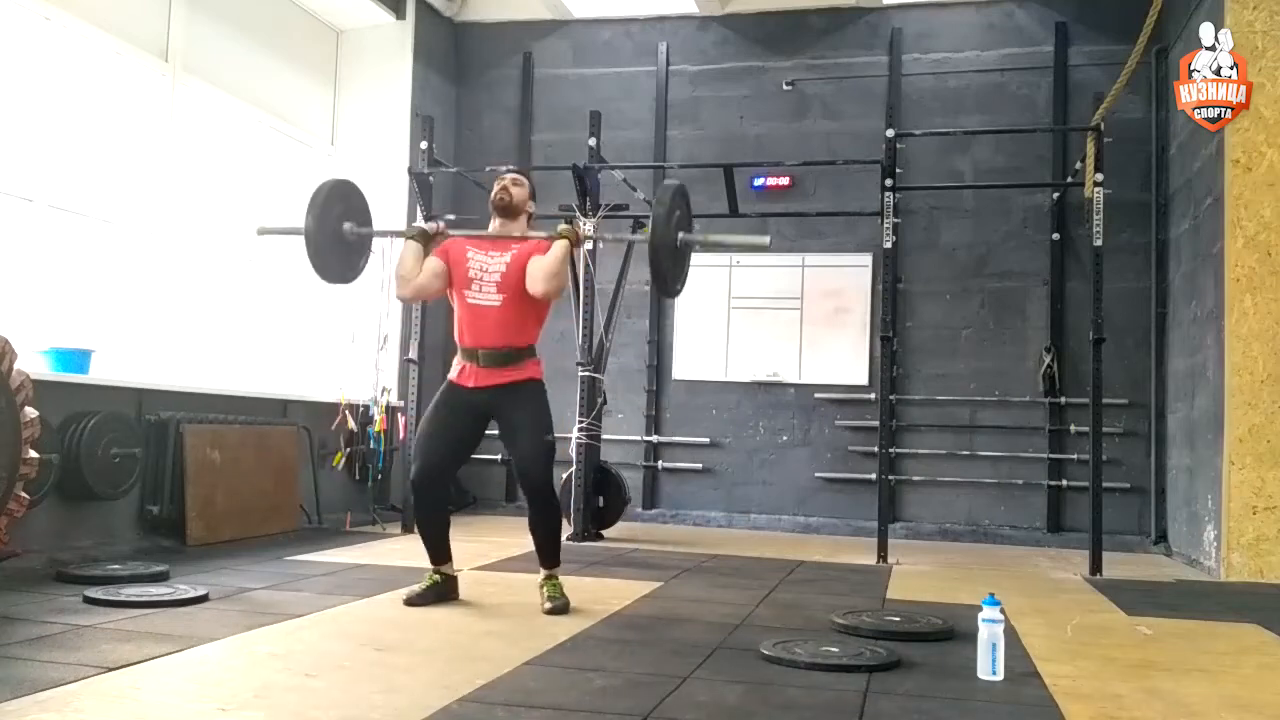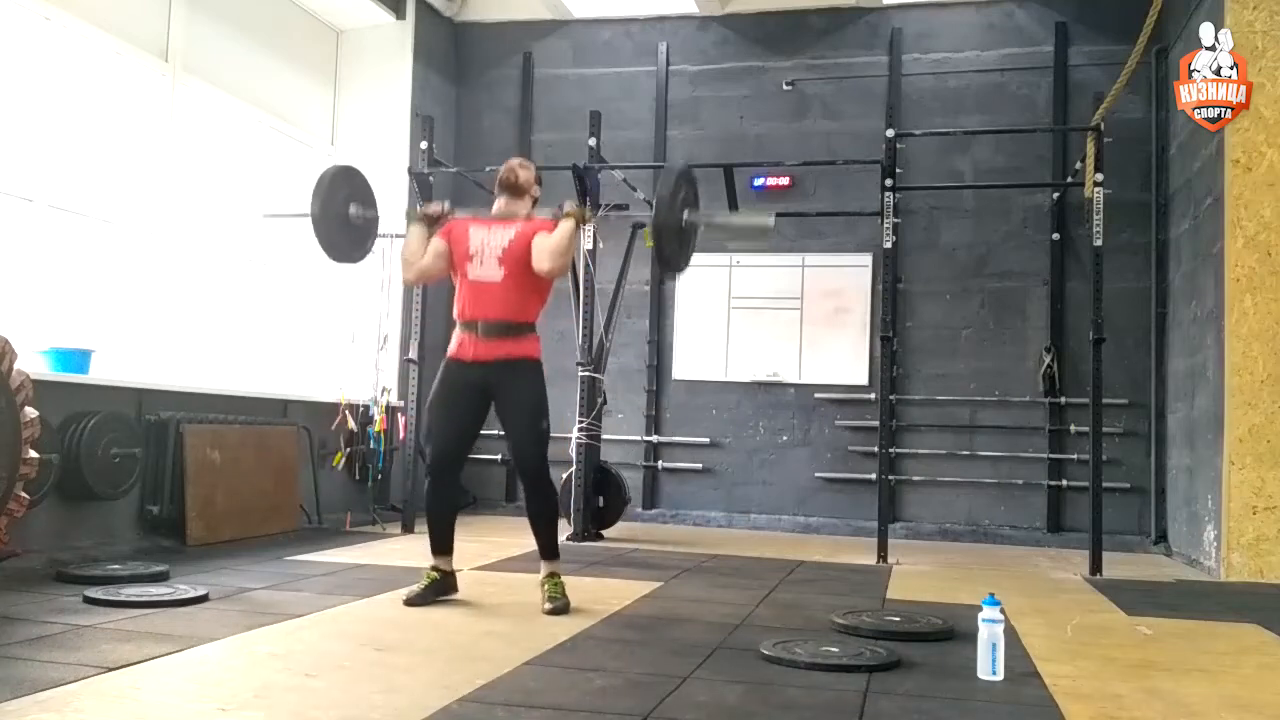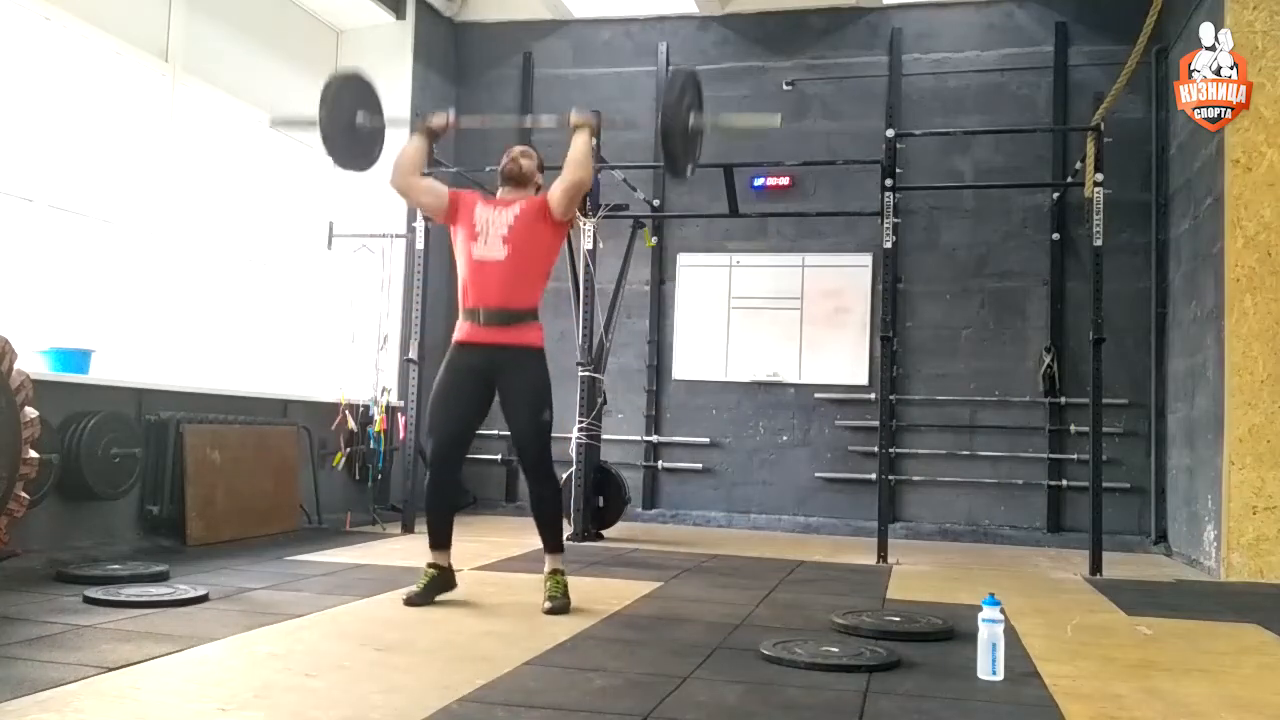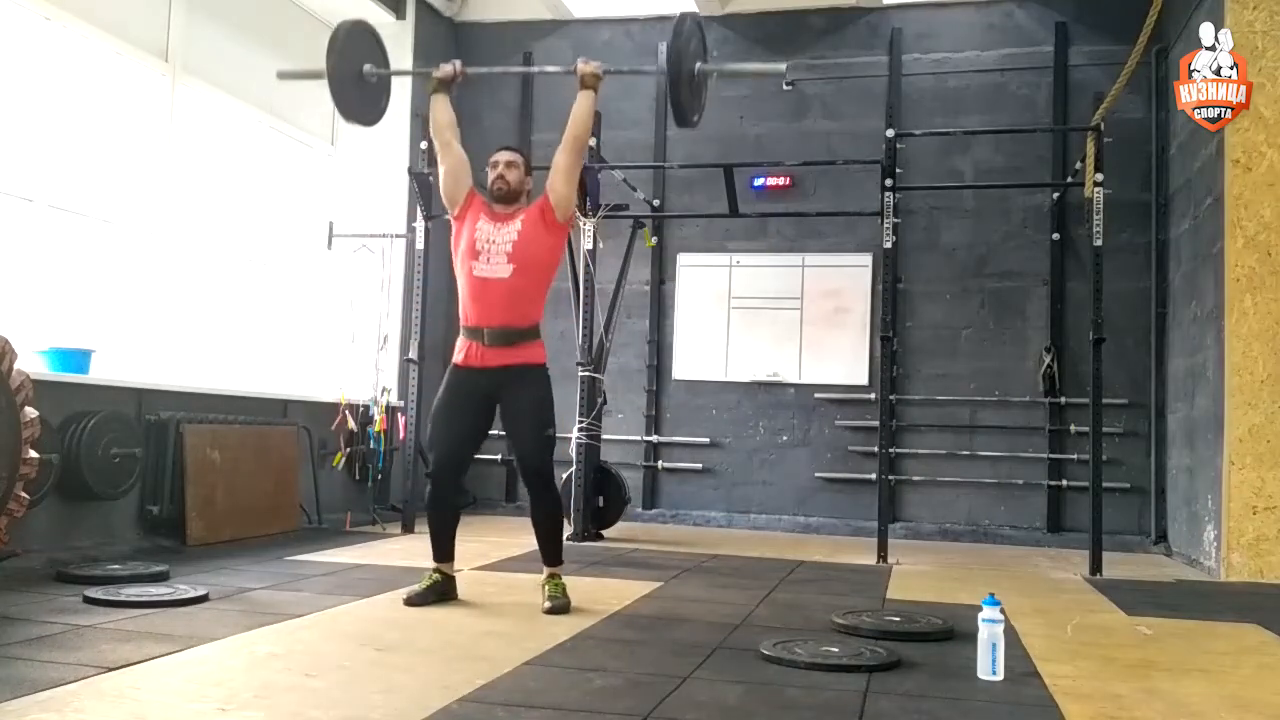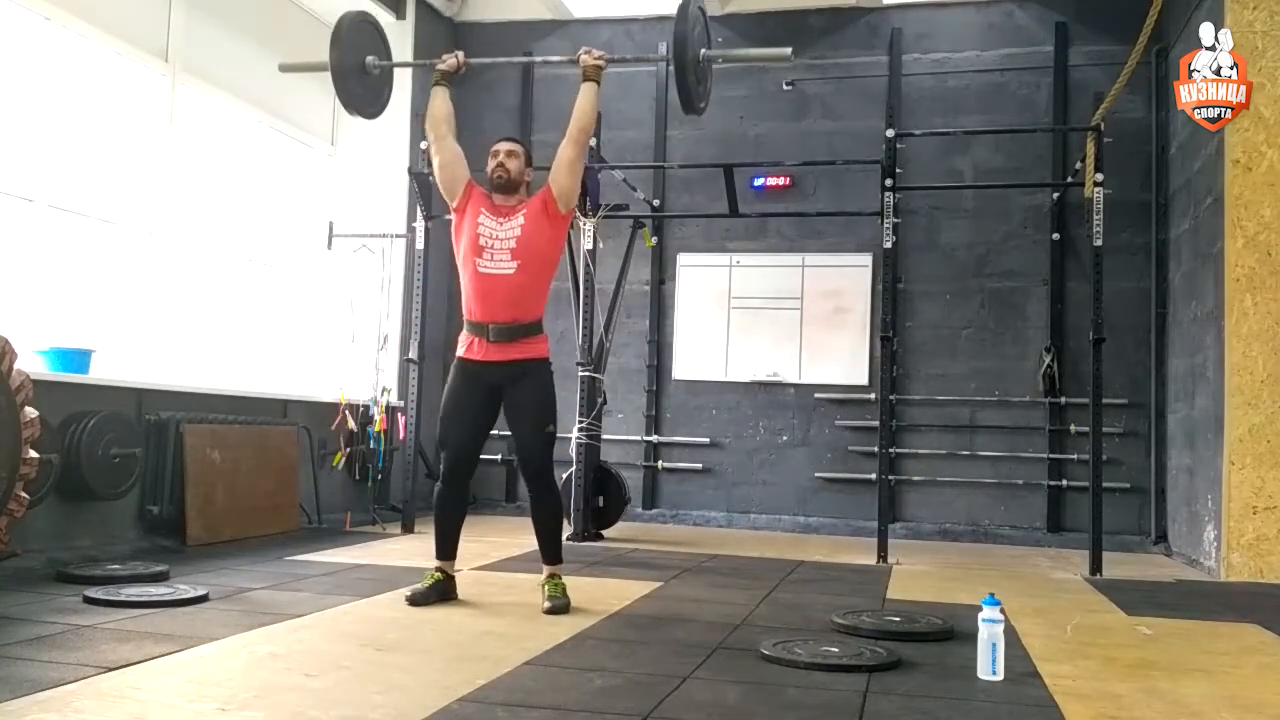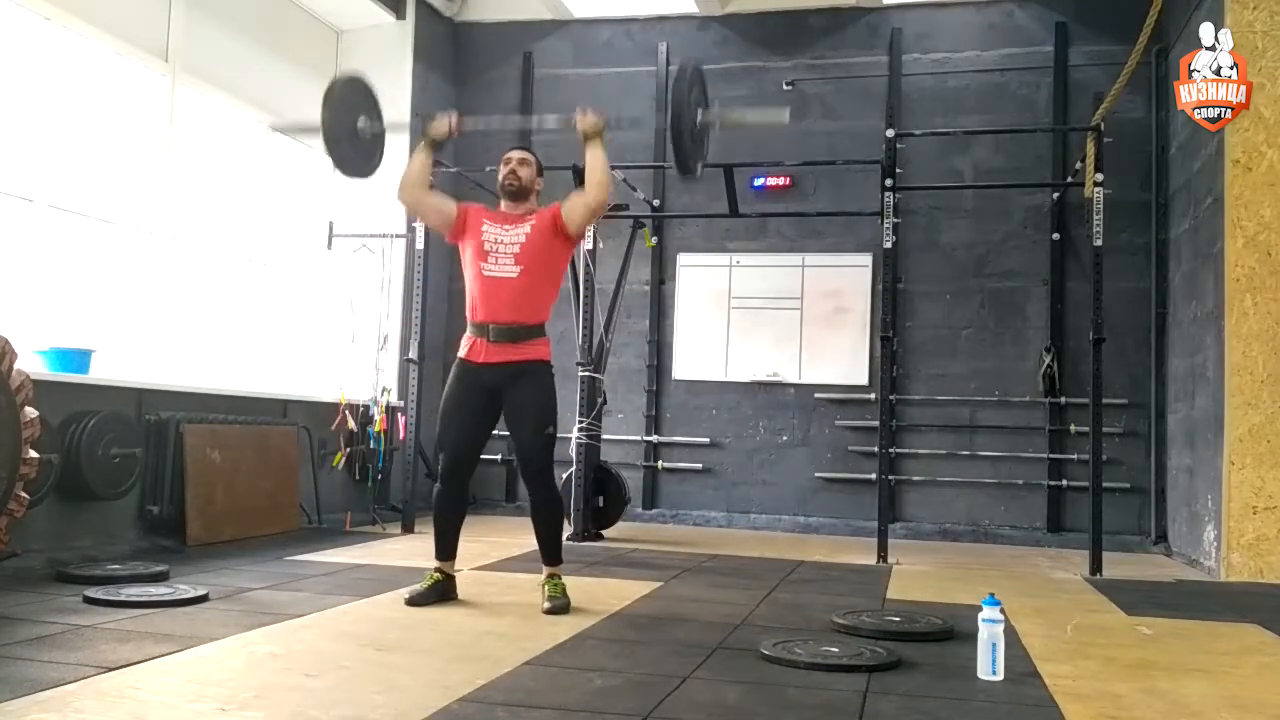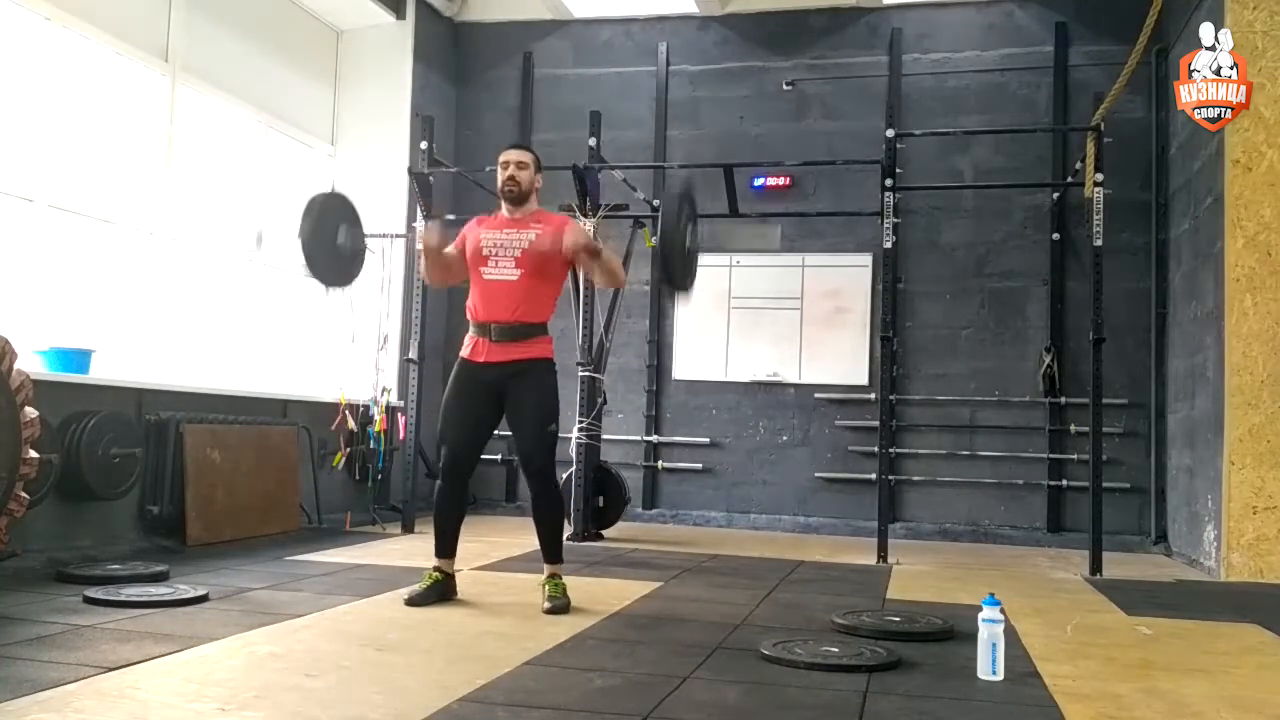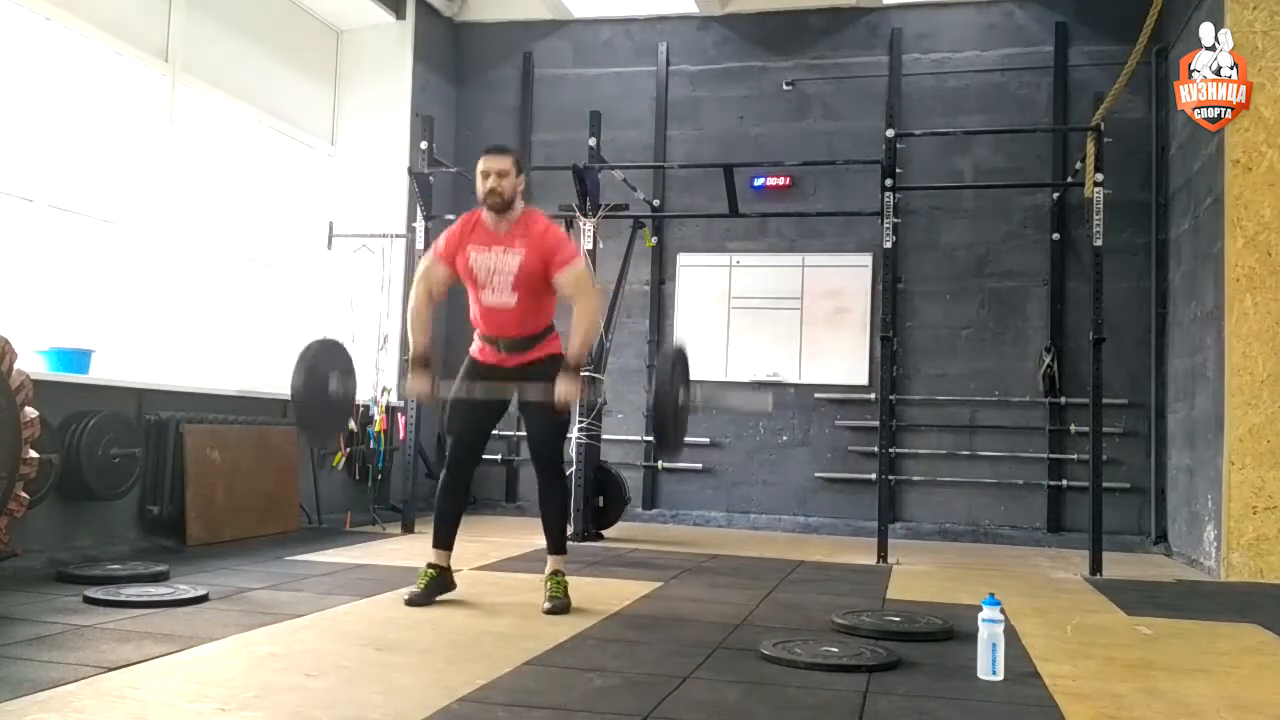
dt=0.2s
person 1, frame 1
left shoulder: (538, 250)
right shoulder: (455, 248)
left elbow: (542, 287)
right elbow: (408, 289)
left wrist: (563, 241)
right wrist: (418, 240)
left hip: (518, 384)
right hip: (463, 381)
left knee: (536, 480)
right knee: (424, 477)
left ankle: (550, 578)
right ankle: (442, 574)
person 1, frame 2
left shoulder: (540, 229)
right shoulder: (458, 228)
left elbow: (548, 265)
right elbow: (413, 272)
left wrist: (571, 221)
right wrist: (423, 223)
left hip: (517, 362)
right hip: (462, 360)
left knee: (532, 467)
right knee: (440, 463)
left ankle: (552, 575)
right ankle: (441, 570)
person 1, frame 3
left shoulder: (544, 208)
right shoulder: (465, 205)
left elbow: (577, 178)
right elbow: (404, 179)
left wrist: (582, 134)
right wrist: (426, 134)
left hip: (520, 349)
right hip: (468, 347)
left knee: (535, 459)
right knee: (442, 453)
left ankle: (555, 572)
right ankle: (439, 567)
person 1, frame 4
left shoulder: (546, 220)
right shoulder: (467, 213)
left elbow: (572, 146)
right elbow: (446, 143)
left wrist: (587, 90)
right wrist: (440, 89)
left hip: (523, 369)
right hip: (467, 367)
left knee: (537, 474)
right knee: (442, 472)
left ankle: (554, 578)
right ankle: (442, 575)
person 1, frame 5
left shoulder: (548, 211)
right shoulder: (467, 205)
left elbow: (577, 140)
right elbow: (440, 138)
left wrist: (590, 80)
right wrist: (442, 81)
left hip: (527, 364)
right hip: (472, 361)
left knee: (537, 471)
right knee: (453, 469)
left ankle: (553, 577)
right ankle: (443, 573)
person 1, frame 6
left shoulder: (553, 225)
right shoulder: (471, 221)
left elbow: (598, 196)
right elbow: (411, 193)
left wrist: (593, 141)
right wrist: (432, 141)
left hip: (528, 366)
right hip: (472, 363)
left knee: (537, 472)
right knee: (451, 468)
left ankle: (553, 577)
right ankle: (443, 573)
person 1, frame 7
left shoulder: (557, 227)
right shoulder: (476, 228)
left elbow: (615, 276)
right elbow: (437, 276)
left wrist: (590, 249)
right wrist: (431, 249)
left hip: (531, 363)
right hip: (475, 359)
left knee: (539, 470)
right knee: (453, 465)
left ankle: (553, 577)
right ankle: (443, 573)
person 1, frame 8
left shoulder: (545, 235)
right shoulder: (460, 233)
left elbow: (587, 301)
right elbow: (423, 292)
left wrist: (572, 370)
right wrist: (419, 361)
left hip: (540, 360)
right hip: (484, 358)
left knee: (547, 461)
right knee: (458, 457)
left ankle: (556, 573)
right ankle: (439, 567)
